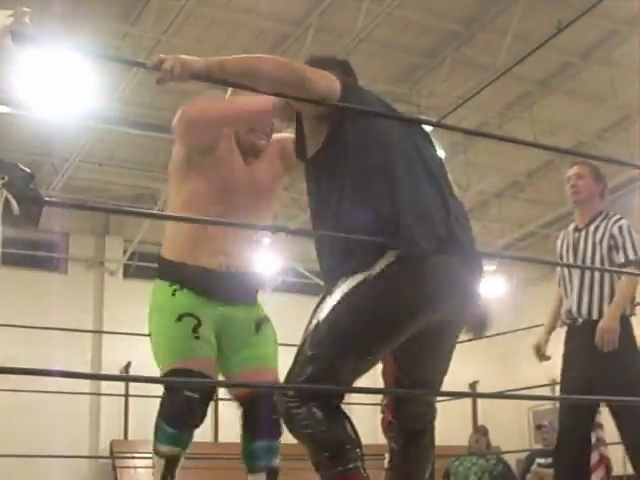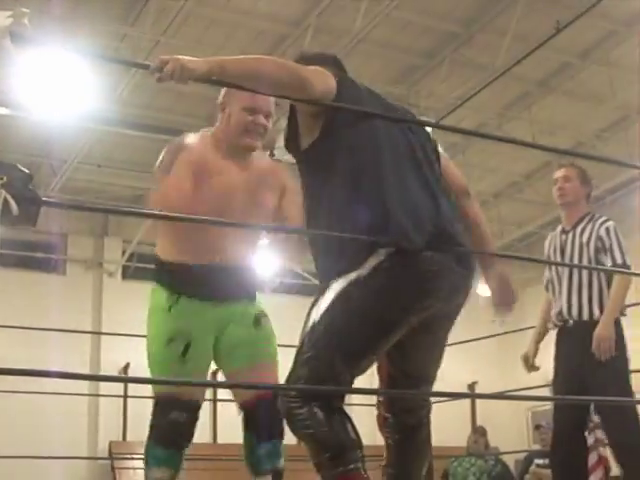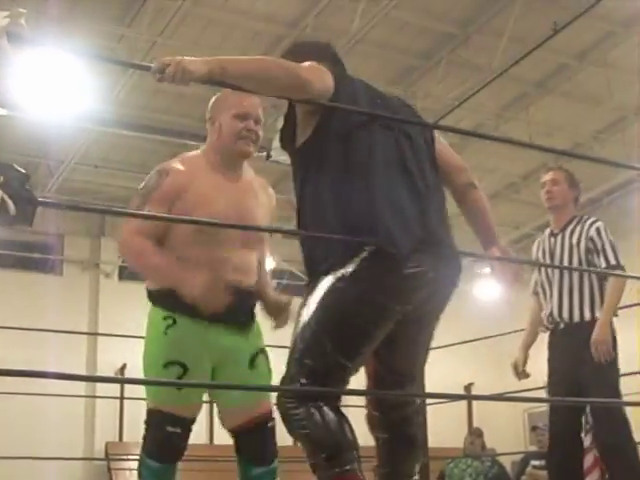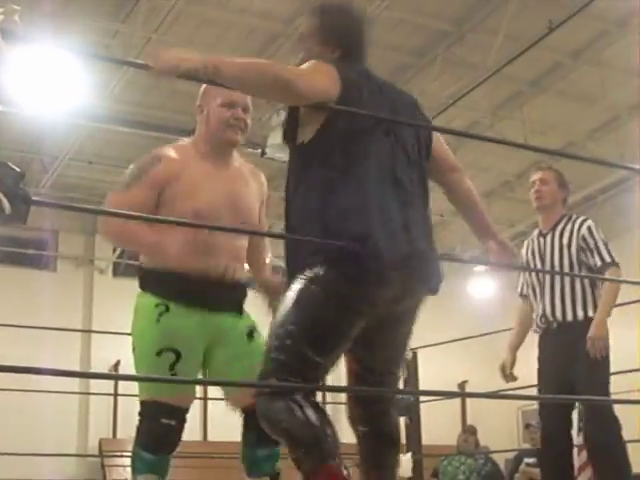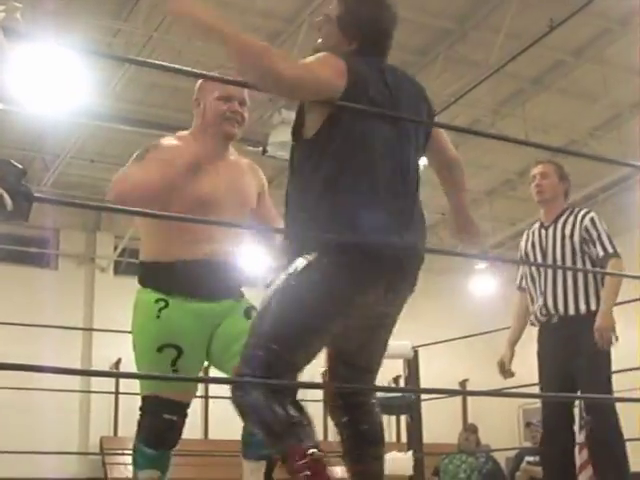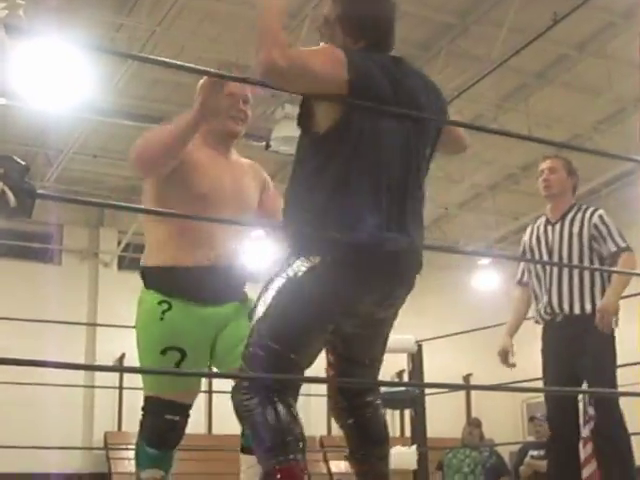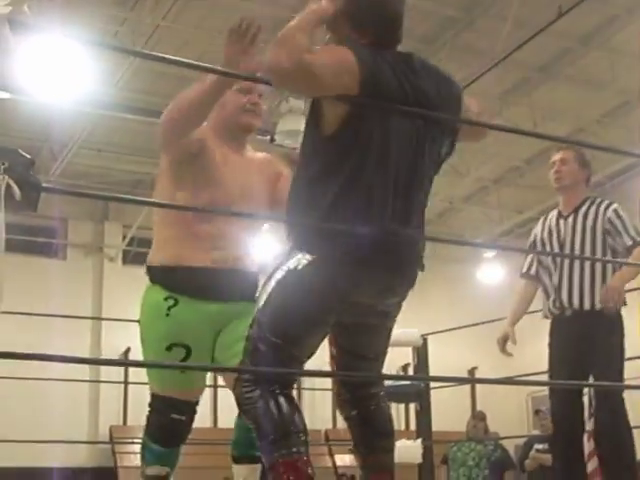
dt=0.1s
person 1, frame 1
left shoulder: (326, 95)
right shoulder: (405, 127)
left elbow: (295, 75)
right elbow: (446, 205)
left wrist: (204, 65)
right wrist: (471, 291)
left hip: (396, 264)
right hip: (453, 273)
left knee: (307, 396)
right knee: (413, 409)
person 1, frame 2
left shoulder: (323, 94)
right shoulder: (400, 119)
left elbow: (293, 79)
right elbow: (462, 192)
left wrist: (207, 66)
right wrist: (491, 263)
left hip: (390, 262)
right hip: (449, 267)
left knee: (306, 397)
right knee: (407, 405)
person 1, frame 3
left shoulder: (318, 81)
right shoulder: (399, 110)
left elbow: (287, 76)
right elbow: (464, 180)
left wrist: (207, 66)
right wrist: (493, 245)
left hip: (369, 263)
right hip: (430, 266)
left knee: (304, 396)
right knee: (396, 403)
person 1, frame 4
left shoulder: (328, 78)
right shoulder: (403, 104)
left elbow: (285, 81)
right elbow: (452, 174)
left wrist: (198, 62)
right wrist: (488, 237)
left hip: (346, 265)
right hip: (410, 269)
left knee: (279, 389)
right knee: (372, 400)
person 1, frame 5
left shoulder: (338, 72)
right shoulder: (413, 94)
left elbow: (275, 73)
right elbow: (449, 161)
right wrist: (462, 212)
left hip: (335, 257)
right hip: (396, 266)
left knee: (259, 380)
right knee: (353, 392)
person 1, frame 6
left shoulder: (344, 67)
right shoulder: (423, 90)
left elbow: (277, 63)
right elbow: (457, 142)
left hip: (334, 259)
right hip: (396, 263)
left knee: (258, 385)
right knee: (355, 391)
person 1, frame 7
left shoulder: (352, 65)
right shoulder: (437, 86)
left elbow: (282, 65)
right elbow: (477, 129)
left hip: (332, 254)
right hip: (394, 264)
left knee: (260, 377)
right knee: (361, 387)
person 2, frame 1
left shoulder: (275, 154)
right shoulder: (200, 141)
right elbow: (192, 116)
right wrist: (264, 102)
left hip: (242, 302)
right hip: (184, 291)
left knee: (264, 402)
right knee: (187, 391)
person 2, frame 2
left shoulder: (273, 173)
right shoulder: (190, 153)
left elbow: (297, 229)
right elbow: (165, 204)
left hip: (240, 300)
right hip: (183, 297)
left knee: (265, 406)
right knee: (176, 411)
person 2, frame 3
left shoulder: (264, 193)
right shoulder: (175, 176)
right elbow: (130, 239)
left wrist: (272, 298)
right wrist: (183, 281)
left hip: (241, 325)
right hip: (181, 321)
left knee: (257, 431)
right knee: (168, 428)
person 2, frame 4
left shoulder: (255, 180)
right shoulder: (165, 163)
right elbow: (112, 219)
left wrist: (268, 279)
right wrist: (170, 243)
left hip: (230, 311)
right hip: (171, 307)
right knee: (163, 420)
person 2, frame 5
left shoulder: (251, 173)
right shoulder: (168, 152)
left elbow: (275, 230)
right elbow: (120, 194)
right wrist: (182, 170)
left hip: (228, 299)
right hip: (170, 298)
right knee: (164, 413)
person 2, frame 6
left shoulder: (253, 174)
right shoulder: (176, 150)
left elbow: (284, 224)
right elbow: (142, 157)
right wrist: (200, 111)
left hip: (233, 303)
right hip: (174, 302)
right knee: (167, 413)
person 2, frame 7
left shoulder: (268, 168)
right shoulder: (191, 144)
right elbow: (171, 125)
right wrist: (225, 71)
left hip: (239, 301)
right hip: (178, 296)
right knee: (173, 408)
person 3, frame 1
right shoulder: (564, 237)
left wrist: (613, 315)
right wrist: (547, 332)
left hip: (610, 332)
right hip: (577, 336)
right knee: (571, 426)
person 3, frame 2
left shoulder: (603, 227)
right shoulder: (551, 241)
left wrist: (607, 322)
right wrist: (535, 341)
left hip: (599, 336)
right hip: (567, 338)
right knee: (565, 428)
person 3, frame 3
left shoulder: (592, 229)
right shoulder: (540, 245)
left wrist: (603, 324)
right wrist: (524, 348)
left hip: (592, 335)
right hip: (559, 340)
left knee: (607, 418)
right knee: (561, 429)
person 3, frame 4
left shoulder: (582, 228)
right shoulder: (529, 246)
left elbow: (612, 273)
right elbow: (527, 303)
left wrist: (600, 321)
right wrist: (511, 350)
left hip: (583, 334)
right hip: (550, 340)
left knee: (598, 418)
right knee: (552, 428)
person 3, frame 5
left shoulder: (584, 220)
right shoulder: (528, 238)
left elbow: (615, 263)
right elbow: (525, 295)
left wrist: (605, 307)
right wrist: (510, 344)
left hip: (585, 328)
right hip: (550, 334)
left knee: (599, 413)
right knee: (554, 423)
person 3, frame 6
left shoulder: (592, 217)
right shoulder: (532, 234)
left elbow: (627, 258)
right elbow: (525, 290)
left wrist: (612, 295)
right wrist: (508, 334)
left hip: (591, 327)
right hip: (554, 333)
left knee: (605, 411)
right knee: (559, 420)
person 3, frame 7
left shoulder: (607, 212)
right shoulder: (543, 226)
right elbow: (531, 279)
right wrist: (511, 321)
left hip: (600, 323)
right hip: (562, 327)
left knee: (608, 408)
right knee: (563, 416)
